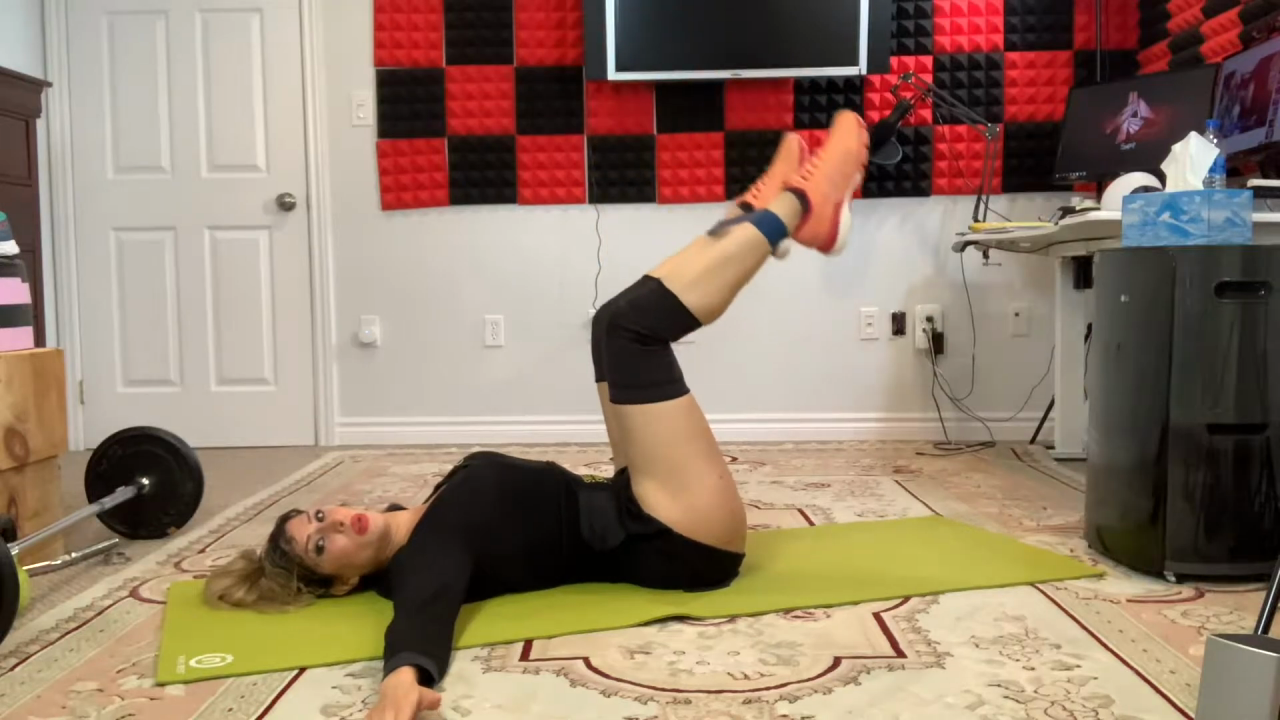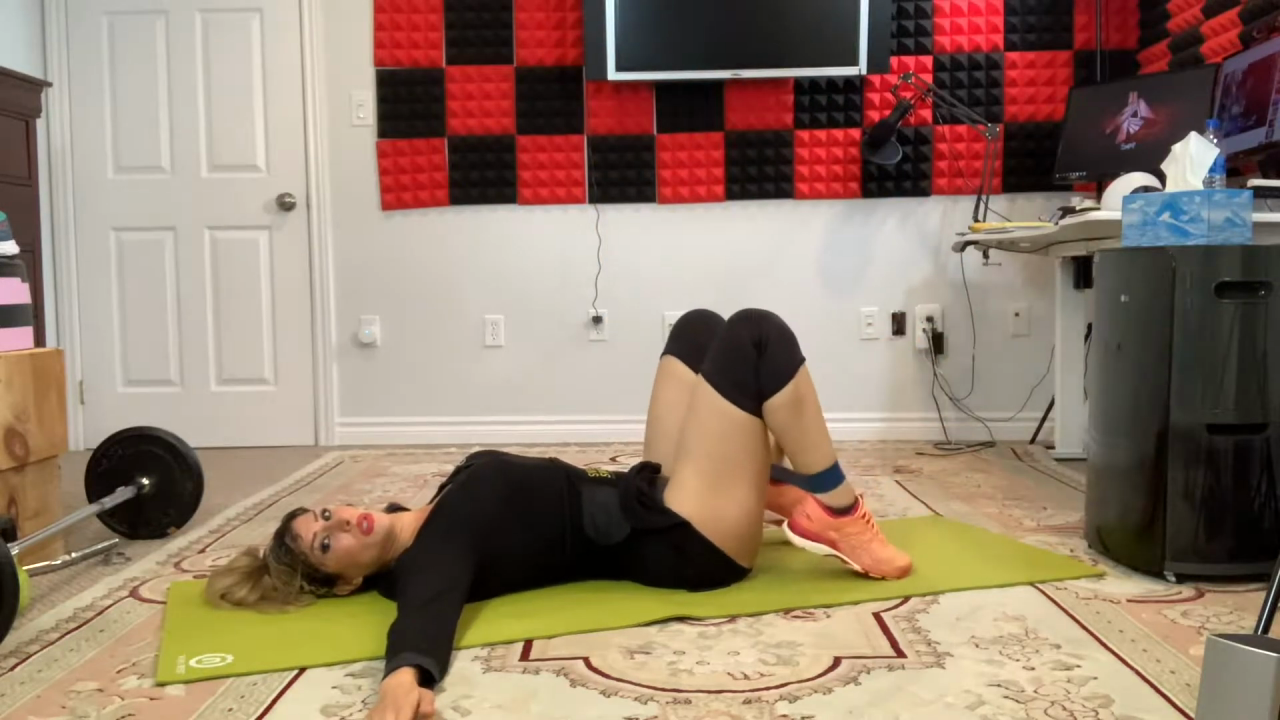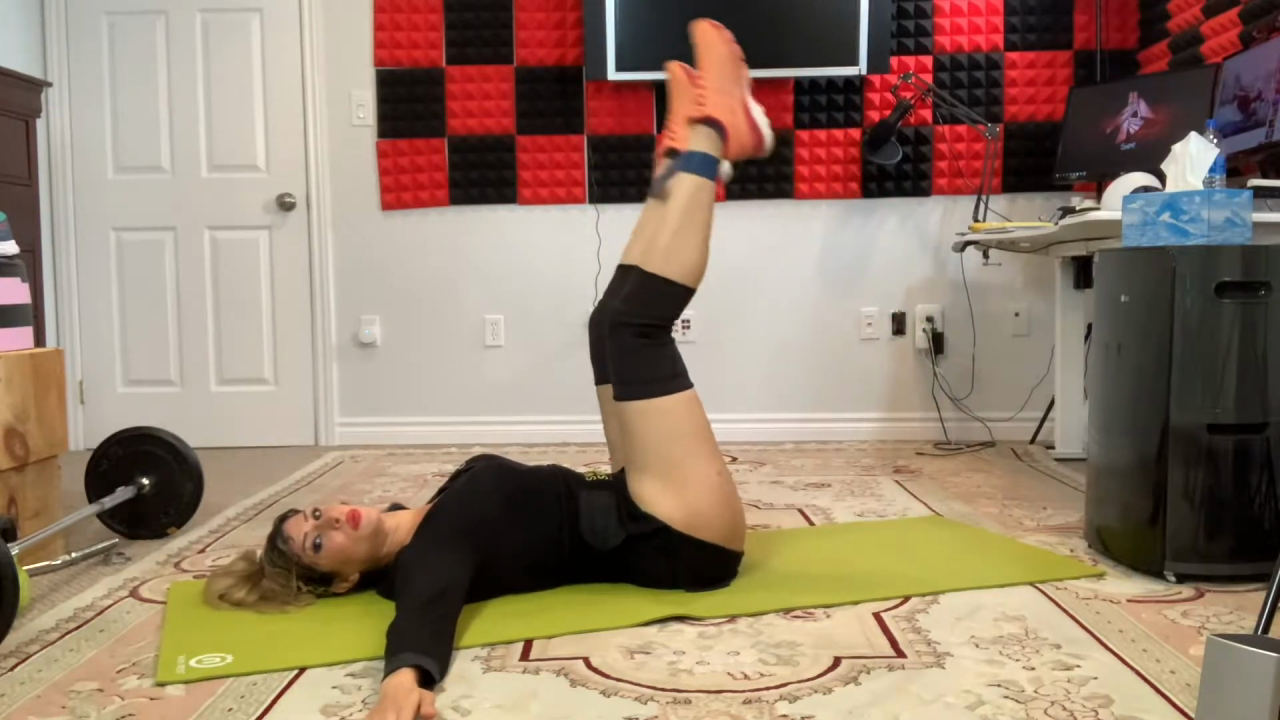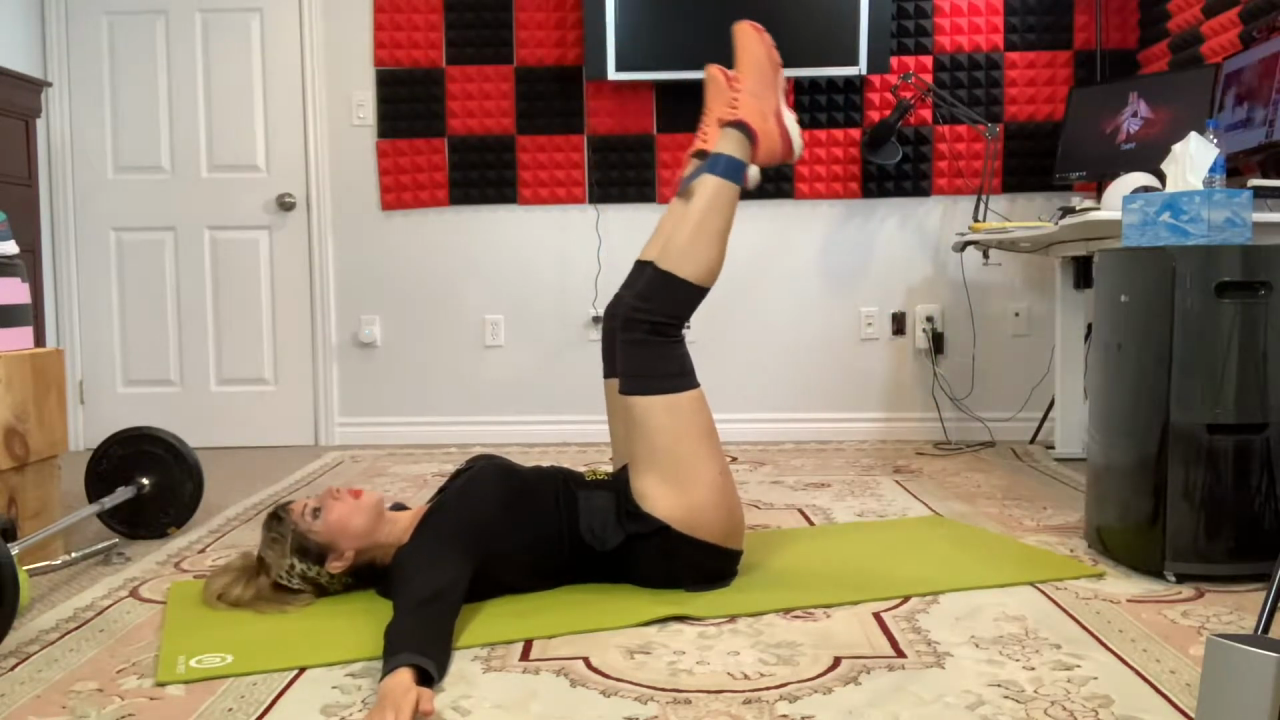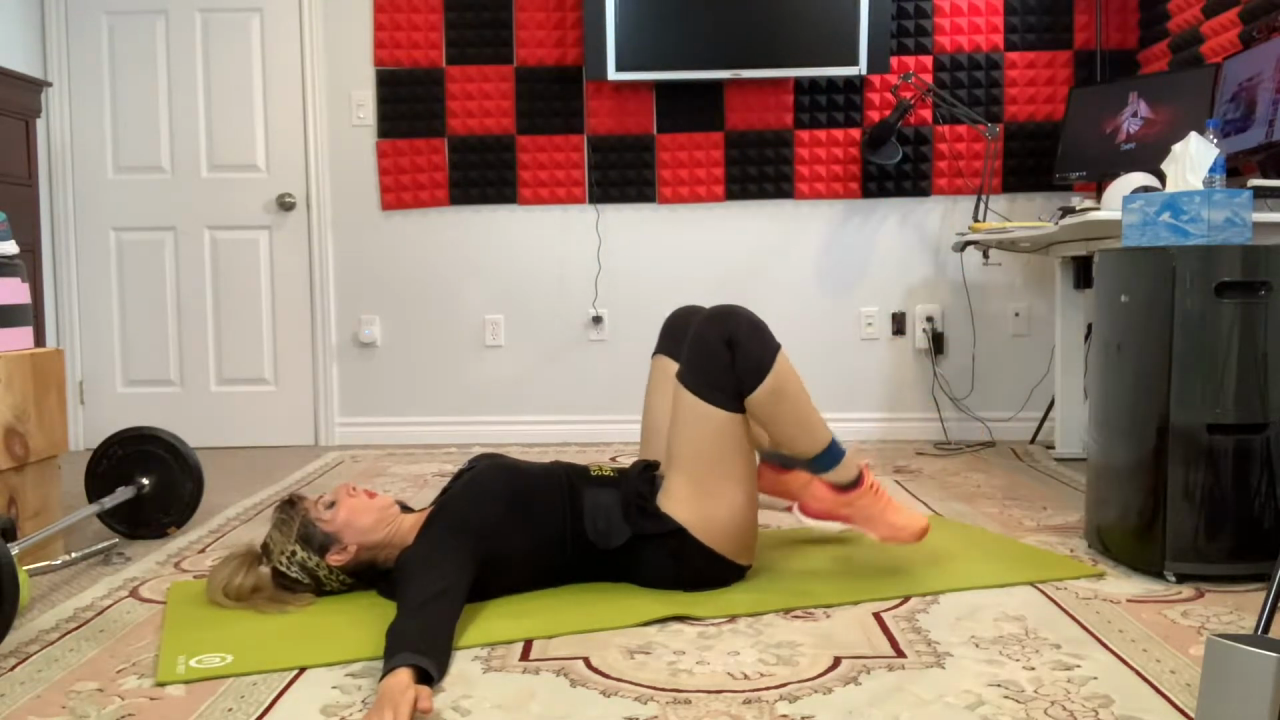
dt=1s
person 1, frame 1
left shoulder: (418, 522)
right shoulder: (415, 565)
right elbow: (424, 615)
left hip: (628, 517)
right hip: (680, 547)
left knee: (625, 329)
right knee: (627, 326)
left ankle: (769, 207)
right ankle: (794, 207)
person 1, frame 2
left shoulder: (423, 520)
right shoulder: (420, 565)
right elbow: (426, 614)
left hip: (642, 496)
right hip: (685, 543)
left knee: (703, 329)
right knee: (756, 336)
left ankle: (784, 487)
right ankle: (839, 515)
person 1, frame 3
left shoulder: (423, 521)
right shoulder: (422, 564)
right elbow: (426, 615)
left hip: (642, 525)
right hip: (685, 544)
left knee: (621, 325)
right knee: (628, 326)
left ankle: (685, 155)
right ankle: (710, 137)
person 1, frame 4
left shoulder: (423, 529)
right shoulder: (418, 563)
right elbow: (423, 613)
left hip: (628, 513)
right hip: (679, 545)
left knee: (638, 321)
right knee: (641, 321)
right ankle: (738, 138)
person 1, frame 5
left shoulder: (419, 531)
right shoulder: (424, 562)
right elbow: (427, 613)
left hip: (640, 496)
right hip: (682, 542)
left knee: (692, 324)
right knee: (727, 332)
left ankle: (788, 472)
right ankle: (849, 488)
